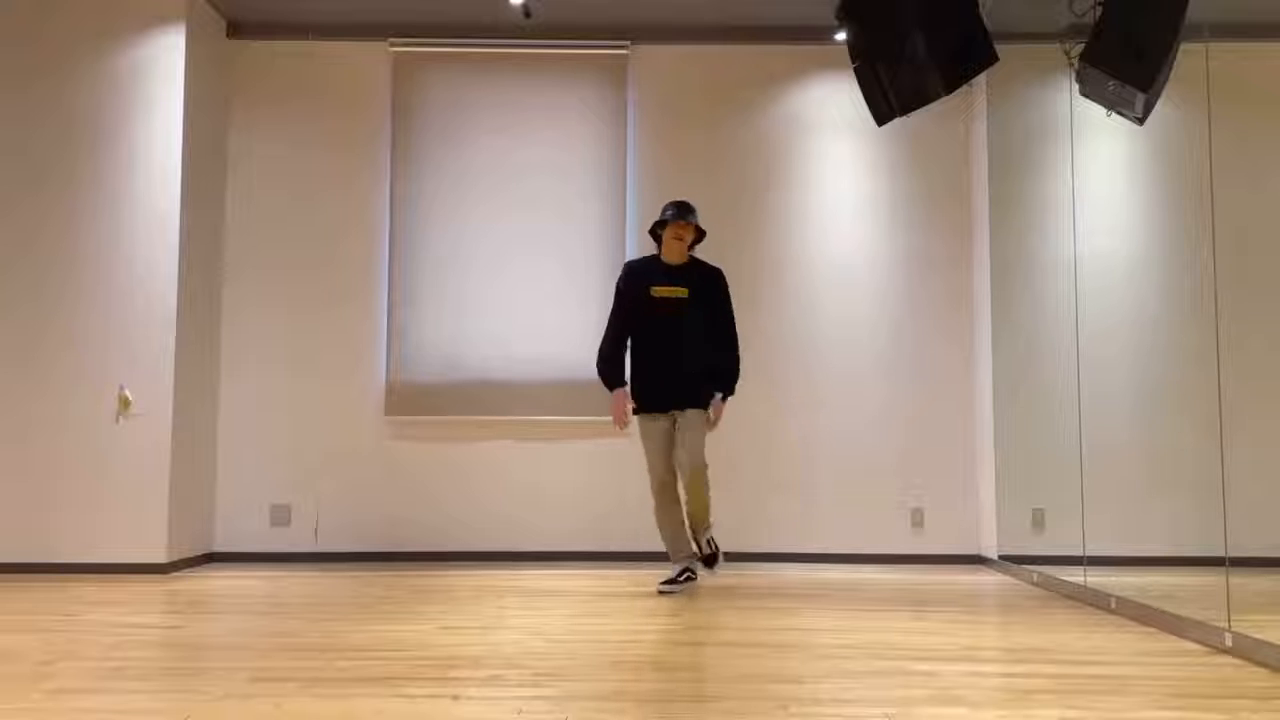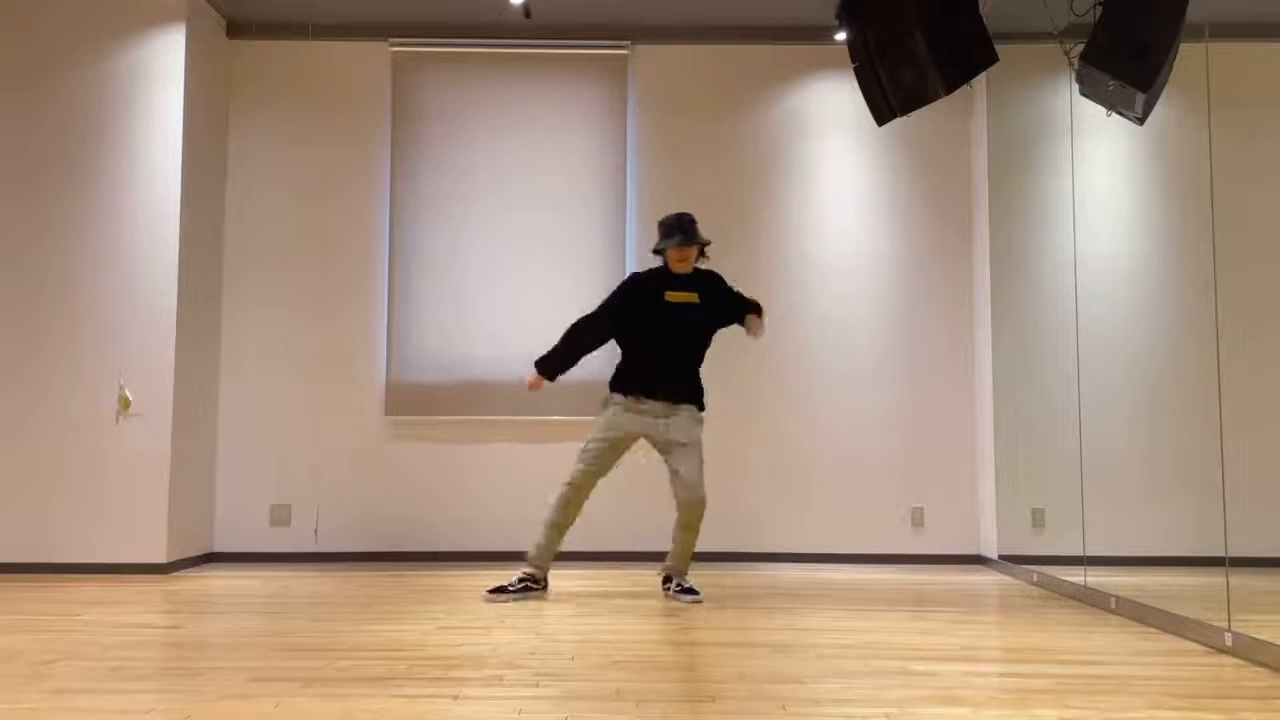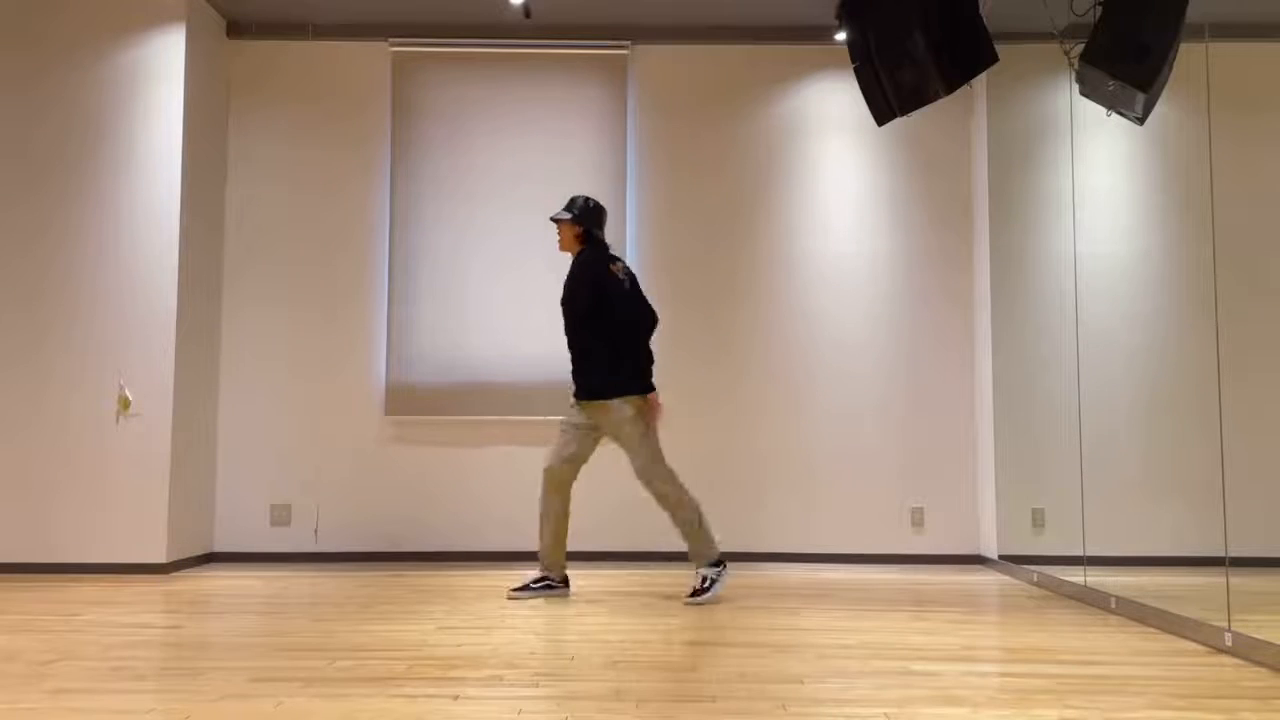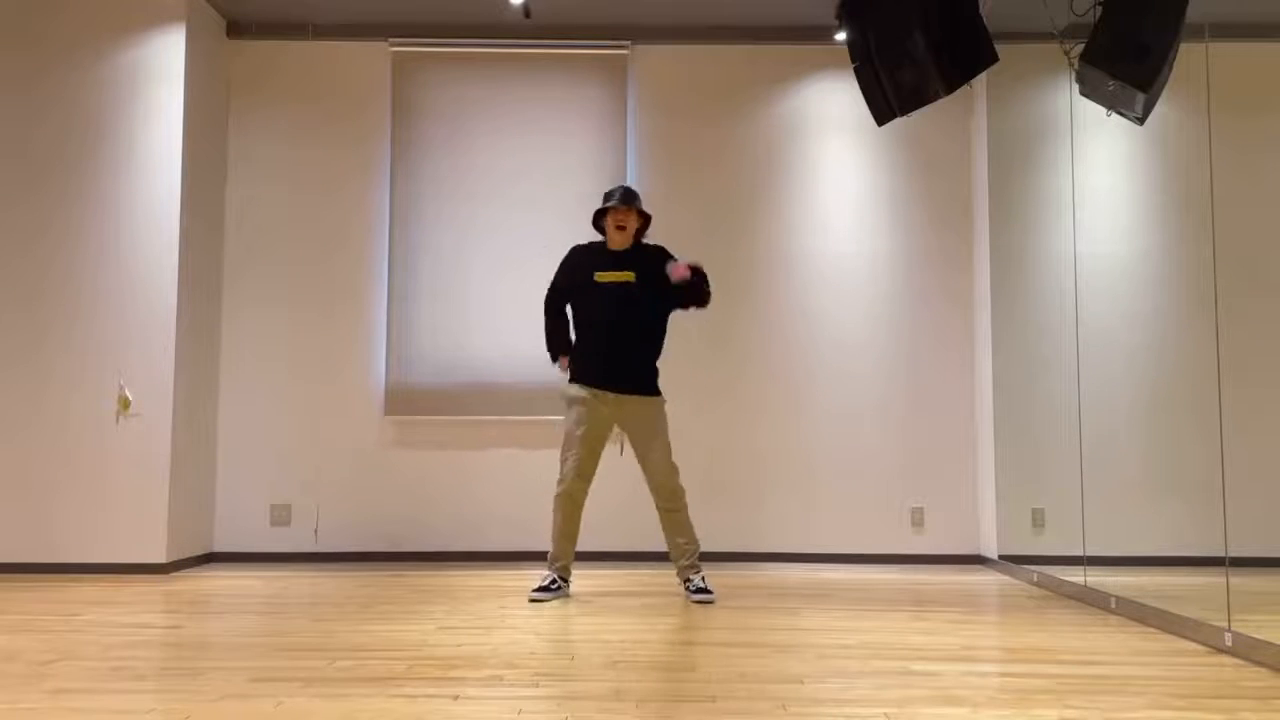
dt=1s
person 1, frame 1
left shoulder: (711, 279)
right shoulder: (635, 274)
left elbow: (725, 339)
right elbow: (616, 334)
left wrist: (723, 393)
right wrist: (616, 386)
left hip: (694, 393)
right hip: (649, 394)
left knee: (692, 468)
right knee: (661, 480)
left ankle: (701, 532)
right ankle: (684, 564)
person 1, frame 2
left shoulder: (711, 287)
right shoulder: (644, 285)
left elbow: (739, 307)
right elbow: (594, 325)
left wrist: (752, 314)
right wrist: (546, 368)
left hip: (681, 409)
right hip: (628, 402)
left knee: (693, 497)
right knee: (578, 480)
left ankle: (676, 575)
right ankle: (534, 574)
person 1, frame 3
left shoulder: (600, 268)
right shoulder: (590, 268)
left elbow: (636, 321)
right elbow: (644, 318)
left wrist: (643, 382)
left hip: (622, 394)
right hip: (590, 395)
left knee: (655, 475)
right knee: (556, 474)
left ankle: (709, 562)
right ankle: (552, 573)
person 1, frame 4
left shoulder: (654, 259)
right shoulder: (579, 259)
left elbow: (697, 298)
right elbow: (554, 303)
left wrist: (691, 276)
right wrist: (560, 350)
left hip: (641, 391)
right hip: (587, 389)
left knee: (665, 480)
right knee: (572, 480)
left ankle: (690, 571)
right ankle: (559, 573)
